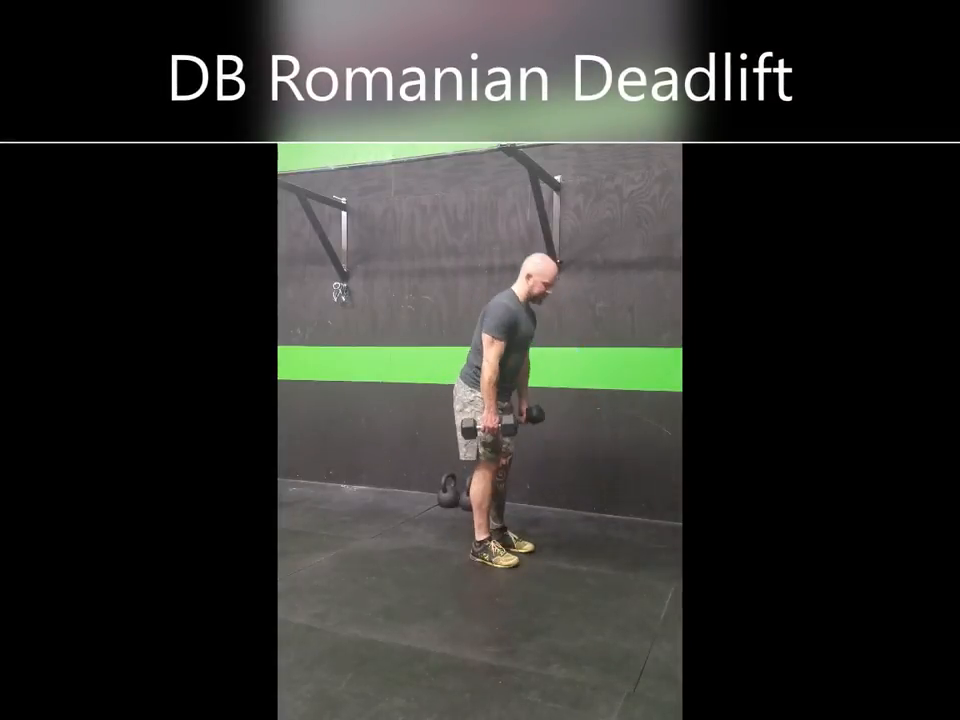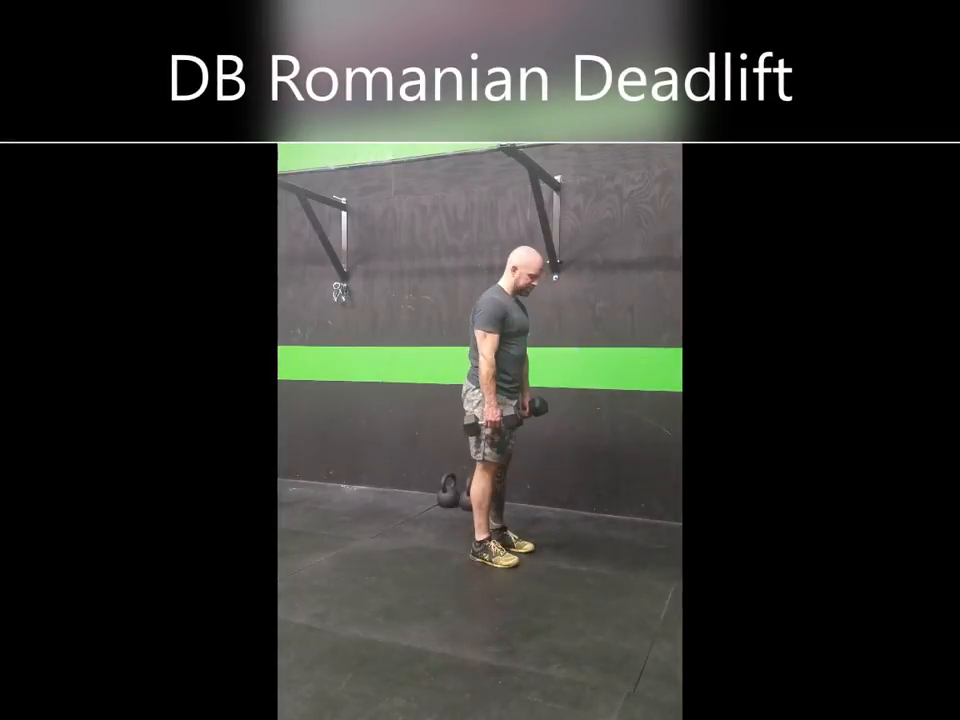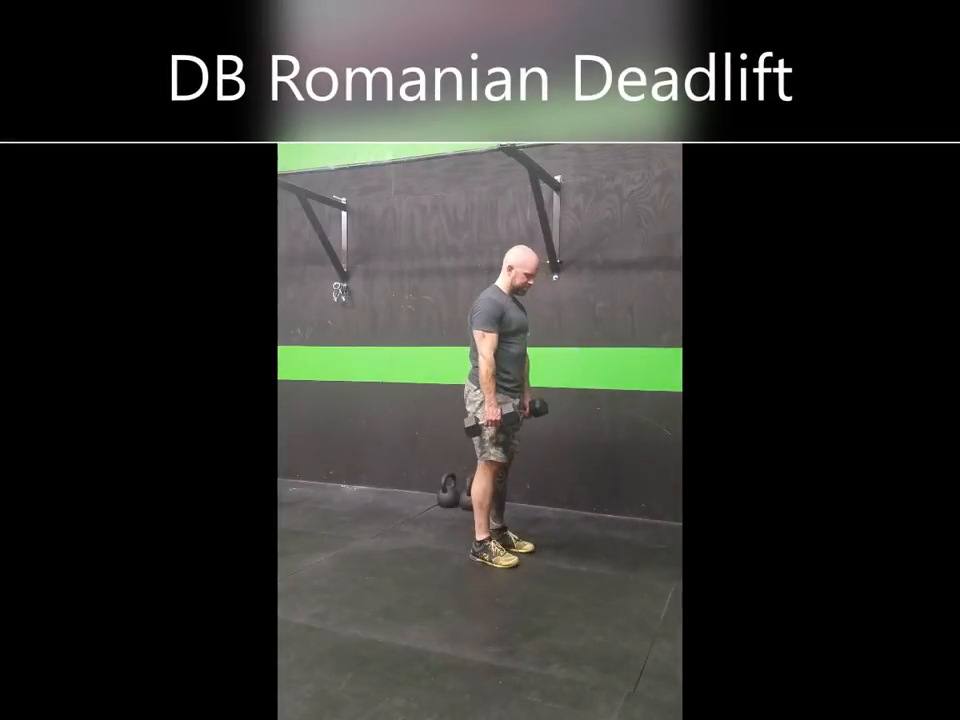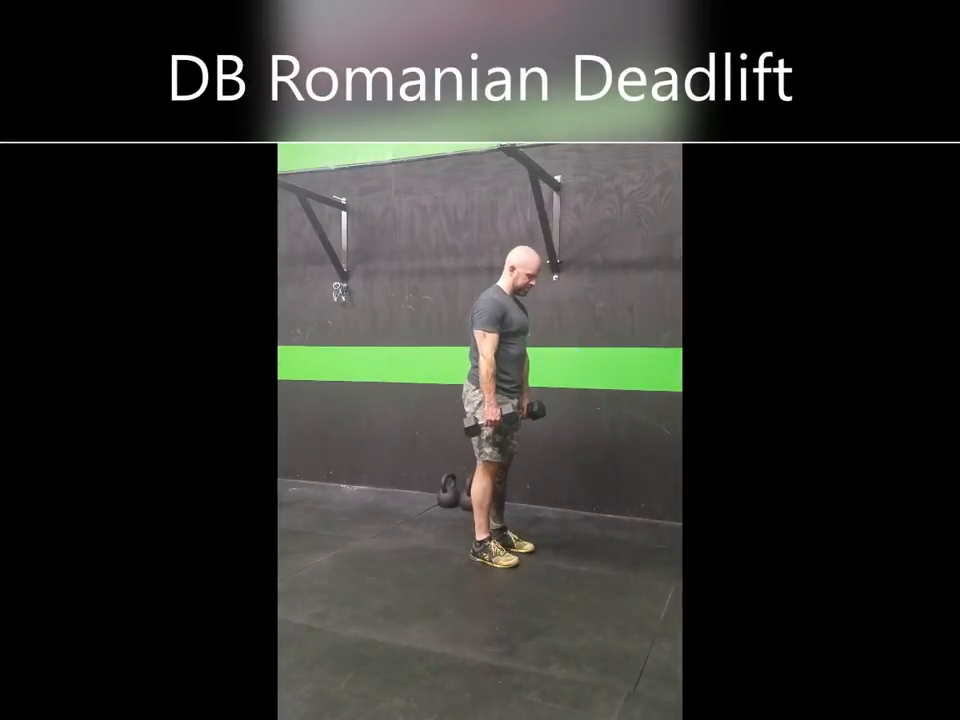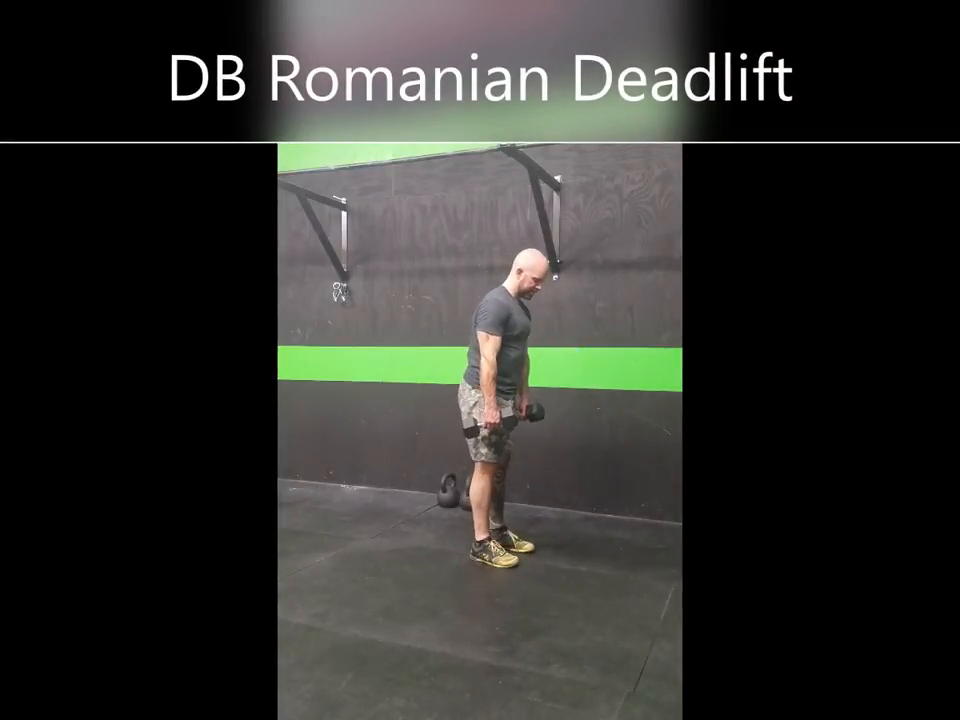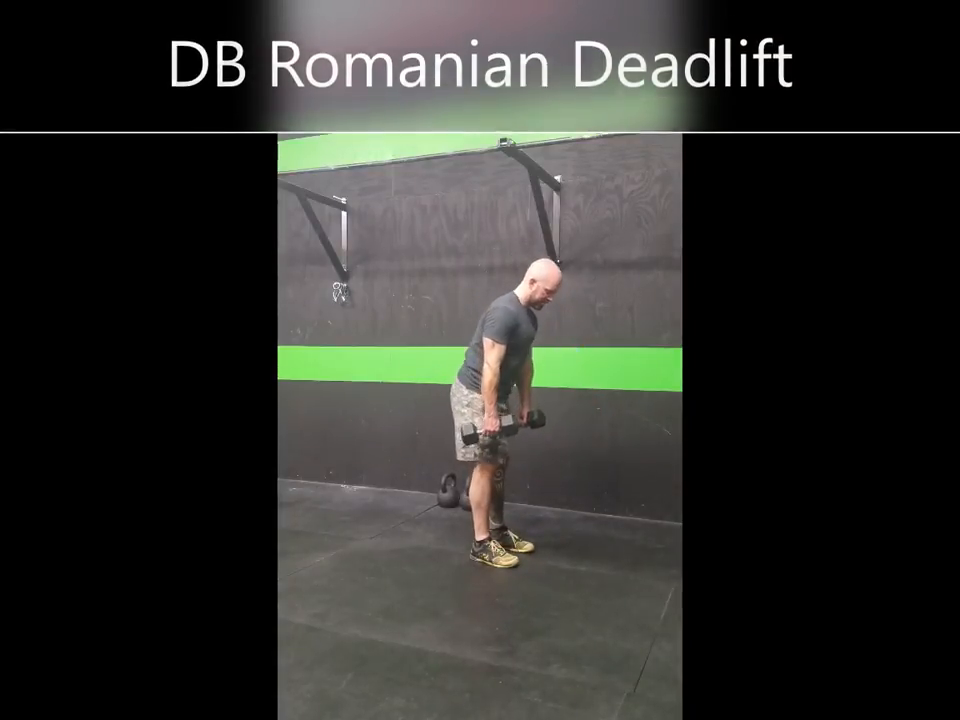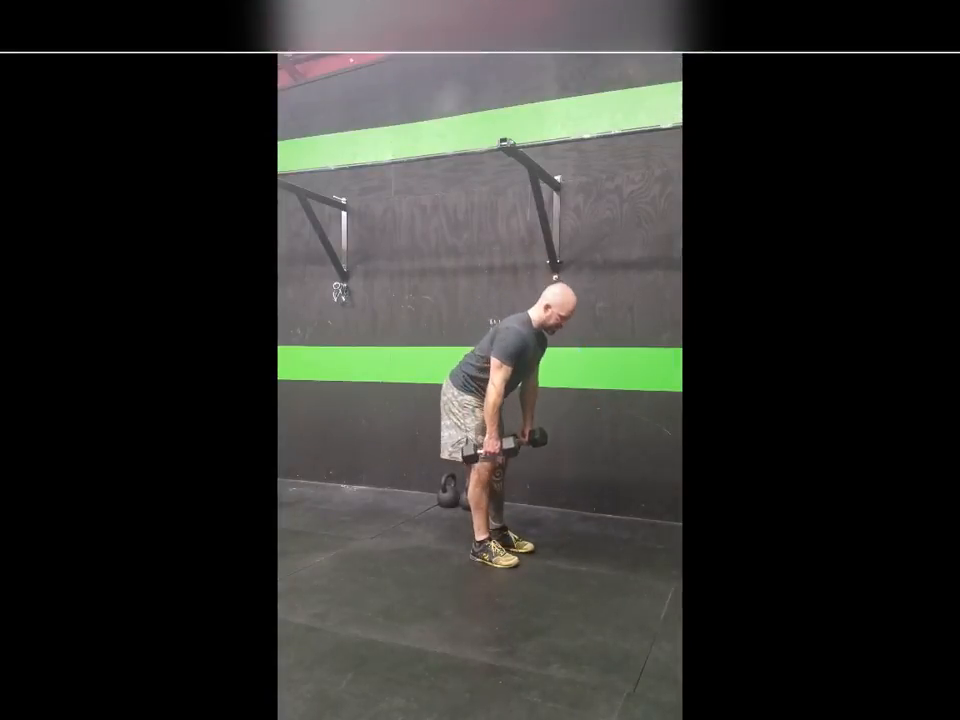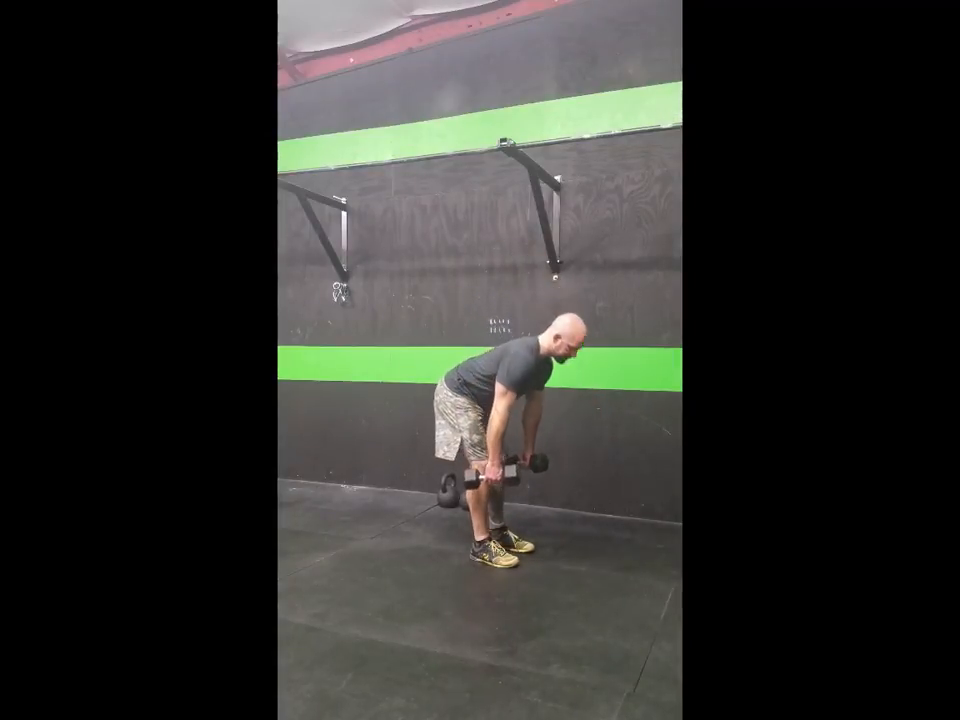
dt=0.2s
person 1, frame 1
left shoulder: (528, 313)
right shoulder: (503, 308)
left elbow: (522, 360)
right elbow: (490, 363)
left wrist: (523, 400)
right wrist: (489, 411)
left hip: (500, 395)
right hip: (476, 393)
left knee: (502, 463)
right knee: (487, 465)
left ankle: (498, 531)
right ankle: (481, 543)
person 1, frame 2
left shoulder: (517, 305)
right shoulder: (492, 302)
right elbow: (486, 357)
left wrist: (525, 394)
right wrist: (490, 405)
left hip: (507, 397)
right hip: (486, 395)
left knee: (501, 465)
right knee: (488, 466)
left ankle: (498, 530)
right ankle: (481, 543)
person 1, frame 3
left shoulder: (514, 304)
right shoulder: (489, 303)
right elbow: (485, 357)
left wrist: (526, 394)
right wrist: (491, 404)
left hip: (509, 397)
right hip: (489, 396)
left knee: (502, 466)
right knee: (489, 466)
left ankle: (498, 530)
right ankle: (482, 543)
person 1, frame 4
left shoulder: (516, 305)
right shoulder: (490, 303)
right elbow: (486, 357)
left wrist: (524, 395)
right wrist: (490, 404)
left hip: (509, 397)
right hip: (487, 396)
left knee: (502, 466)
right knee: (488, 466)
left ankle: (498, 530)
right ankle: (482, 543)
person 1, frame 5
left shoulder: (520, 308)
right shoulder: (495, 304)
right elbow: (487, 359)
left wrist: (523, 396)
right wrist: (490, 406)
left hip: (506, 397)
right hip: (483, 395)
left knee: (500, 465)
right knee: (486, 466)
left ankle: (498, 530)
right ankle: (481, 543)
person 1, frame 6
left shoulder: (529, 316)
right shoulder: (503, 311)
left elbow: (525, 363)
right elbow: (490, 366)
left wrist: (525, 403)
right wrist: (490, 414)
left hip: (497, 396)
right hip: (474, 394)
left knee: (499, 463)
right knee: (485, 465)
left ankle: (499, 530)
right ankle: (481, 543)
person 1, frame 7
left shoulder: (538, 338)
right shoulder: (514, 332)
left elbow: (530, 382)
right elbow: (496, 385)
left wrist: (528, 423)
right wrist: (491, 436)
left hip: (484, 399)
right hip: (464, 394)
left knee: (498, 464)
right knee: (484, 466)
left ankle: (498, 531)
right ankle: (482, 544)
person 1, frame 8
left shoulder: (543, 363)
right shoulder: (520, 358)
left elbow: (533, 406)
right elbow: (500, 411)
left wrist: (529, 447)
right wrist: (493, 463)
left hip: (477, 399)
right hip: (456, 395)
left knee: (498, 470)
right knee: (482, 467)
left ankle: (499, 531)
right ankle: (481, 544)
